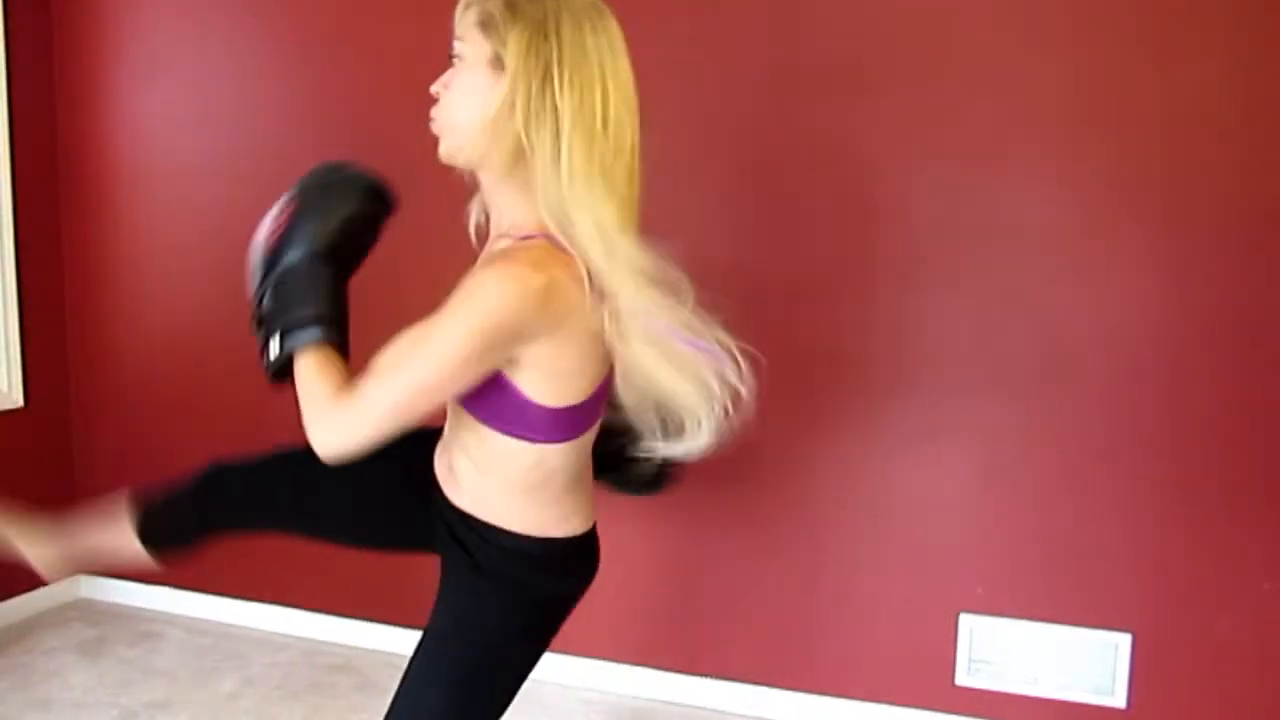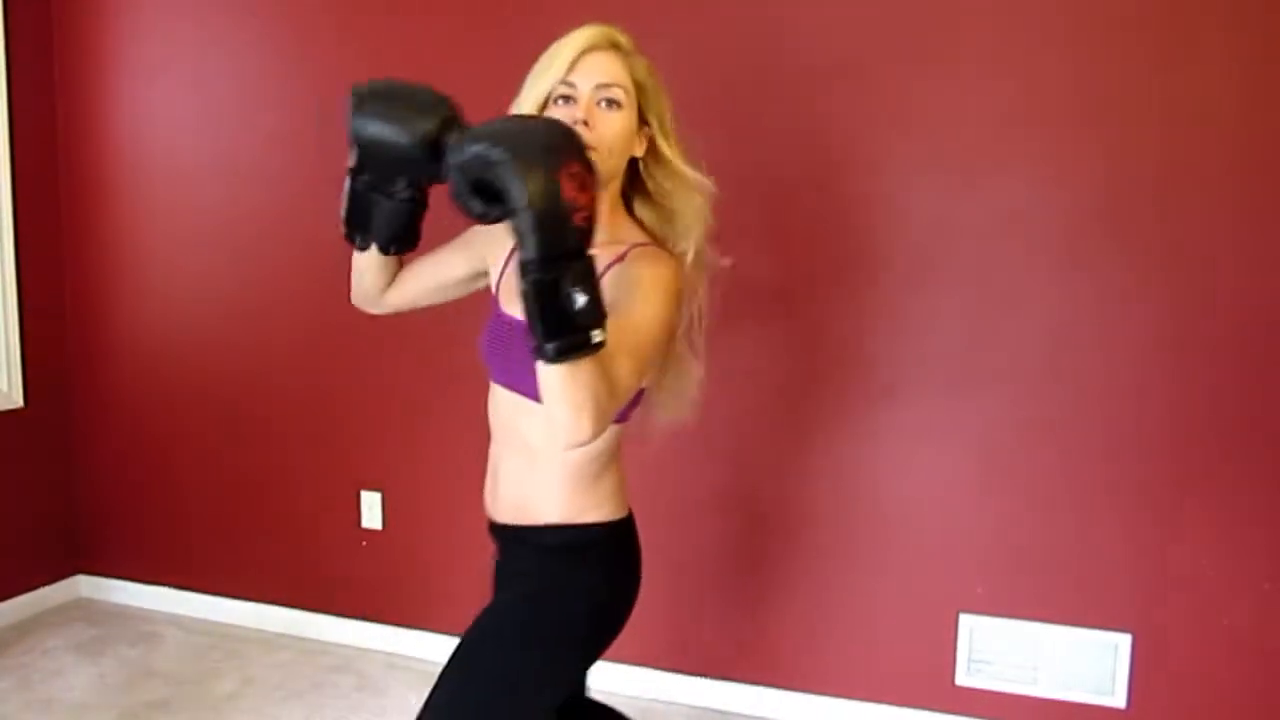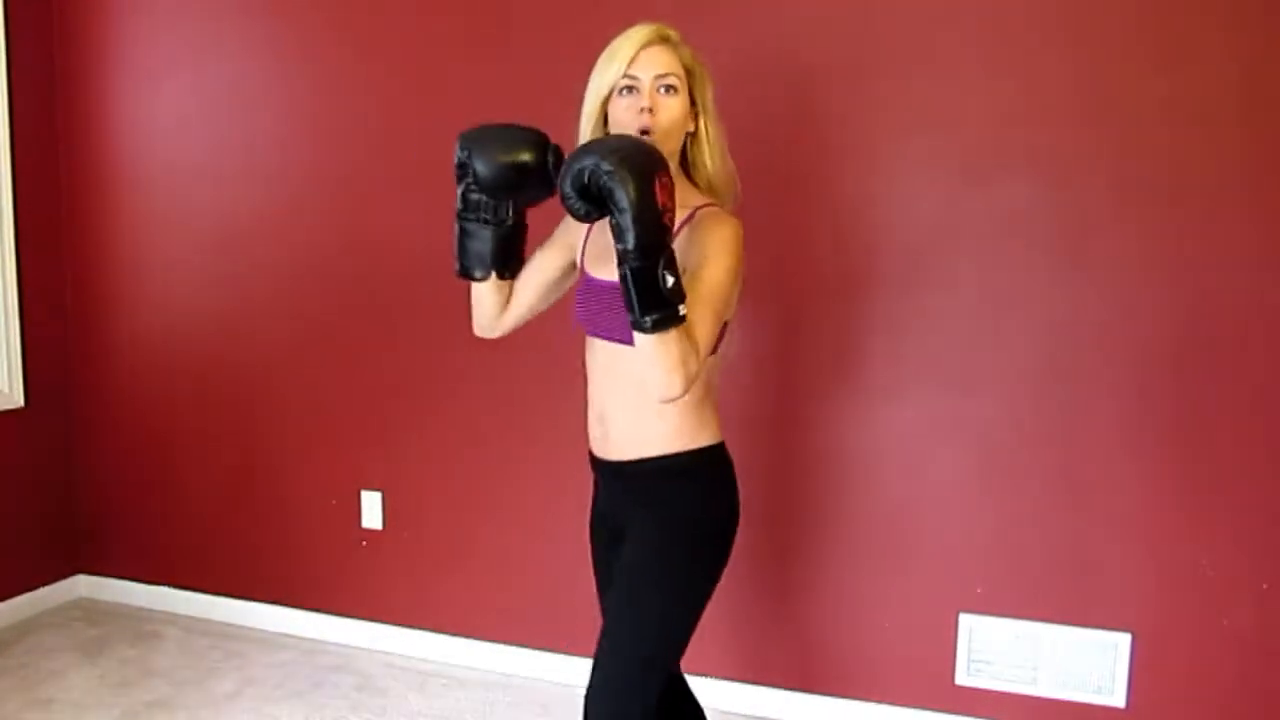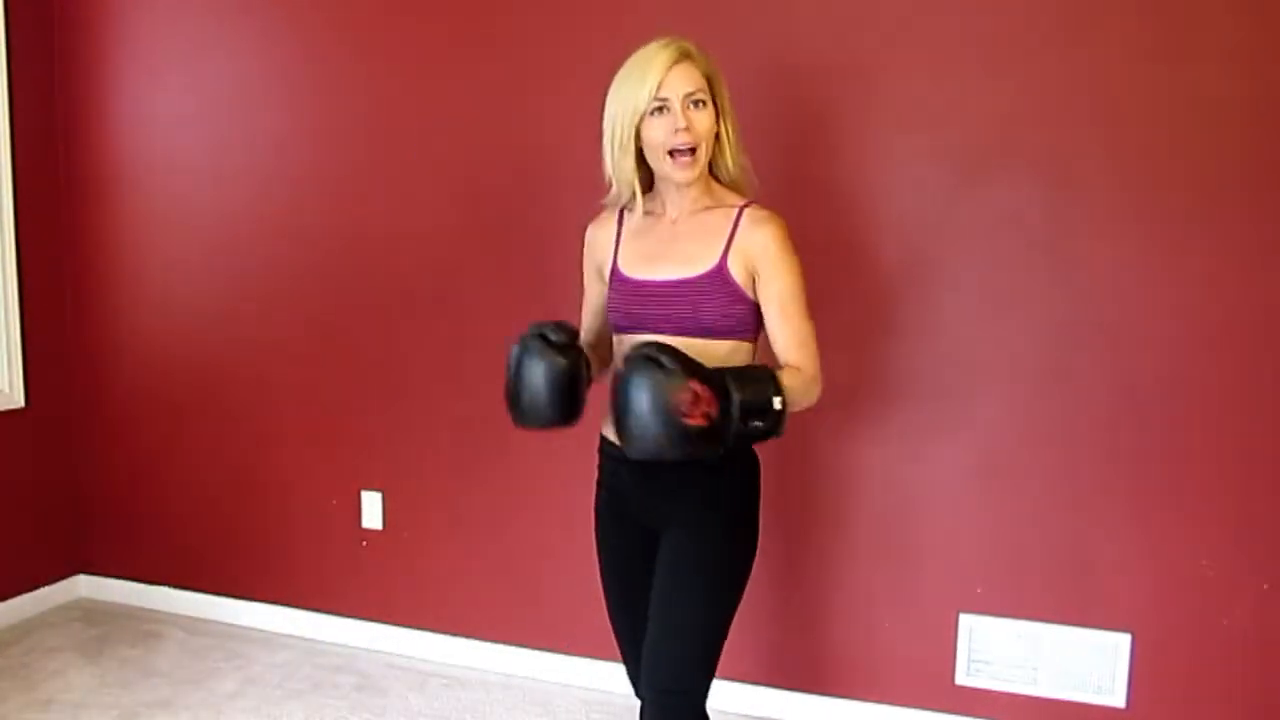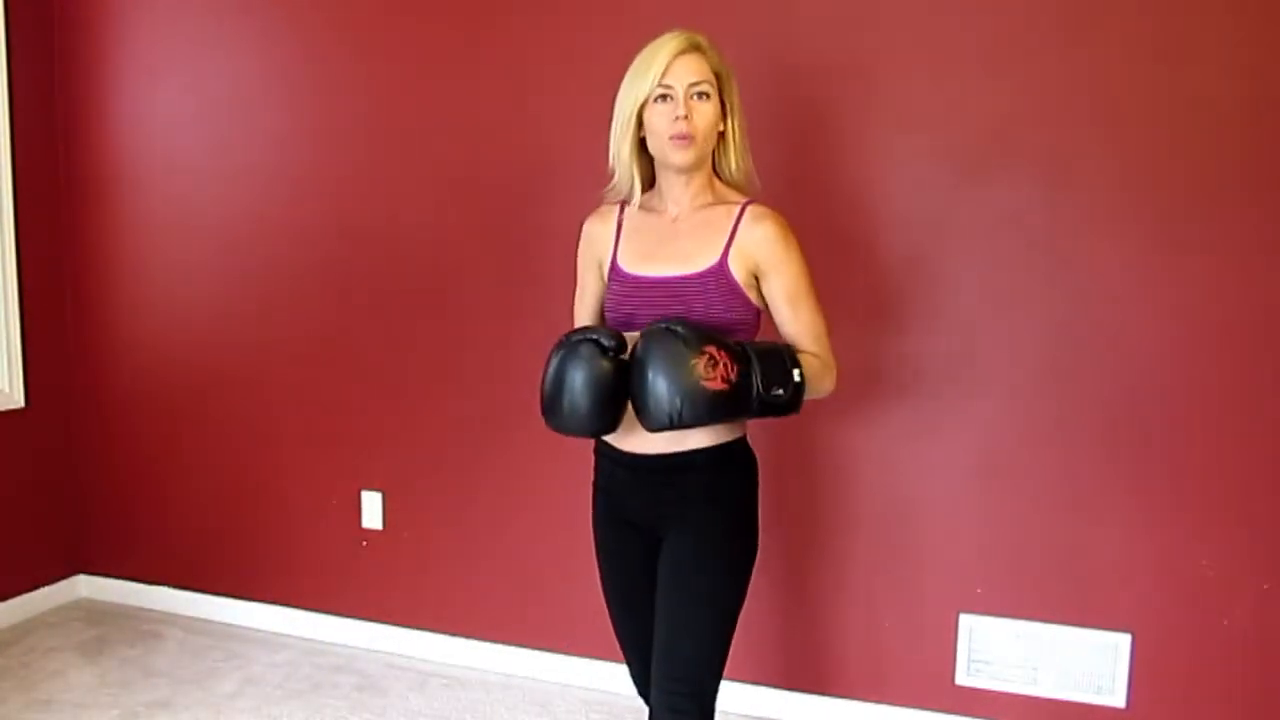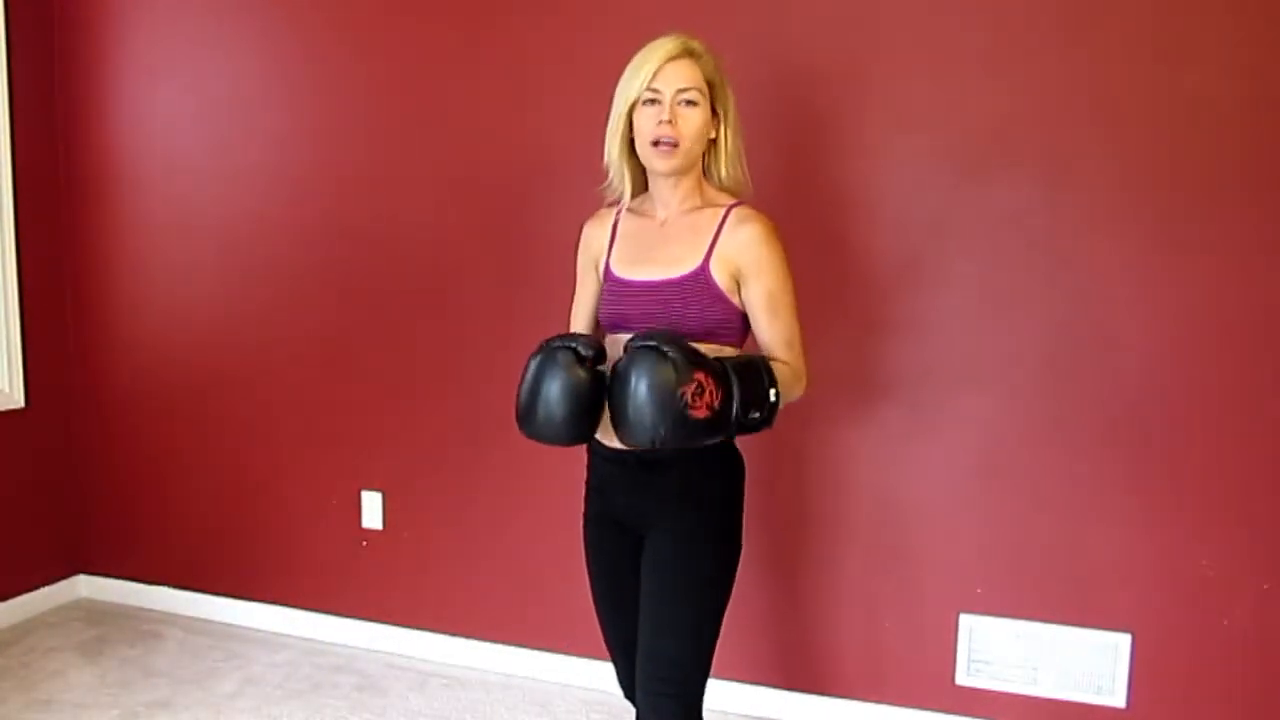
dt=0.4s
person 1, frame 1
left shoulder: (529, 283)
right shoulder: (521, 225)
left elbow: (337, 429)
left hip: (513, 558)
right hip: (447, 488)
right knee: (229, 489)
right ankle: (66, 546)
person 1, frame 2
left shoulder: (648, 273)
right shoulder: (511, 235)
left elbow: (579, 422)
right elbow: (373, 295)
left wrist: (554, 270)
right wrist: (390, 186)
left hip: (576, 565)
right hip: (525, 549)
person 1, frame 3
left shoulder: (712, 229)
right shoulder: (588, 221)
left elbow: (672, 377)
right elbow: (492, 319)
left wrist: (644, 245)
right wrist: (490, 207)
left hip: (684, 491)
right hip: (614, 488)
person 1, frame 4
left shoulder: (756, 231)
right shoulder: (608, 231)
left elbow: (803, 379)
left wrist: (717, 397)
right wrist: (560, 363)
left hip: (712, 487)
right hip: (624, 481)
person 1, frame 5
left shoulder: (755, 230)
right shoulder: (604, 227)
left elbow: (819, 368)
left wrist: (734, 374)
right wrist: (581, 371)
left hip: (711, 485)
right hip: (618, 482)
person 1, frame 6
left shoulder: (744, 233)
right shoulder: (603, 228)
left elbow: (790, 373)
left wrist: (716, 391)
right wrist: (567, 371)
left hip: (698, 484)
right hip: (610, 480)
